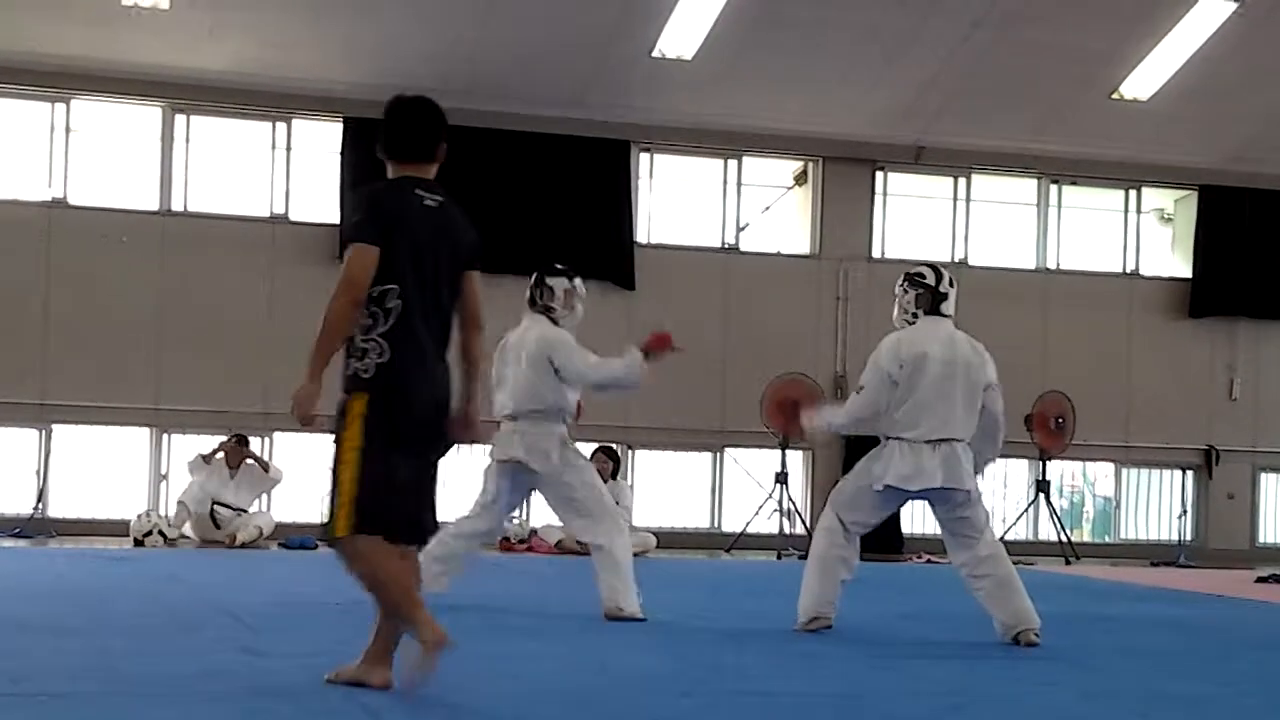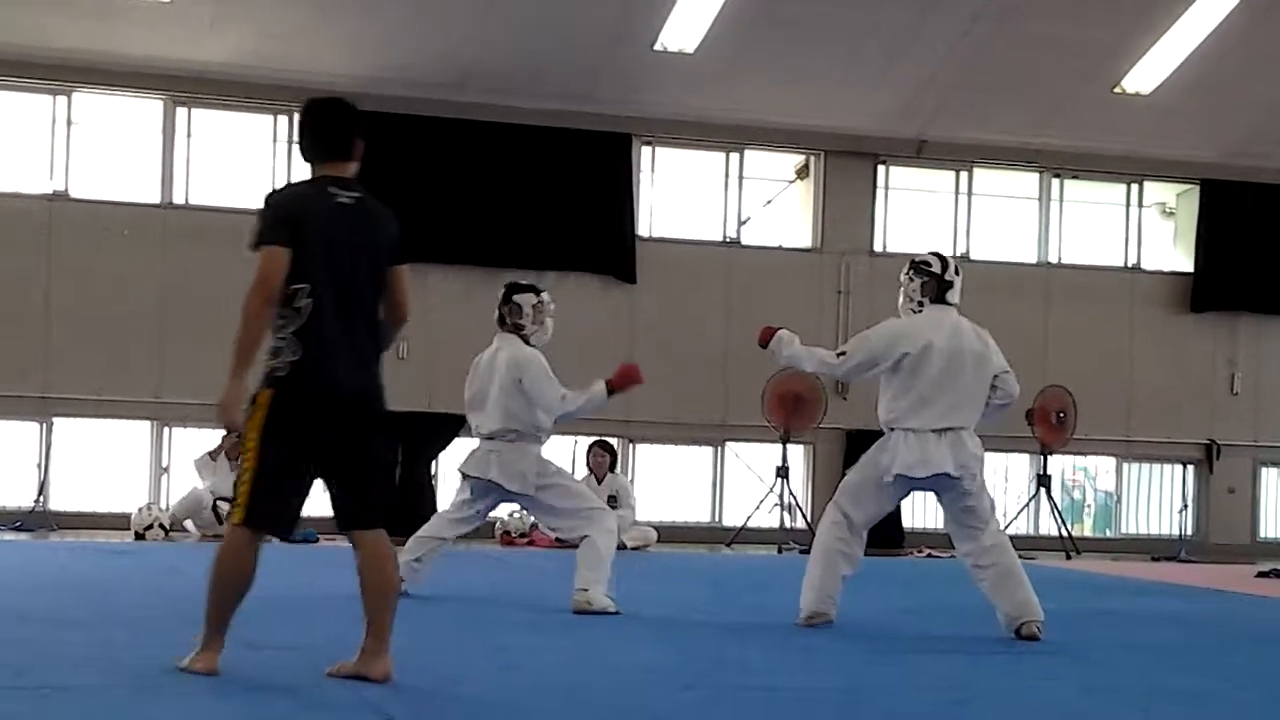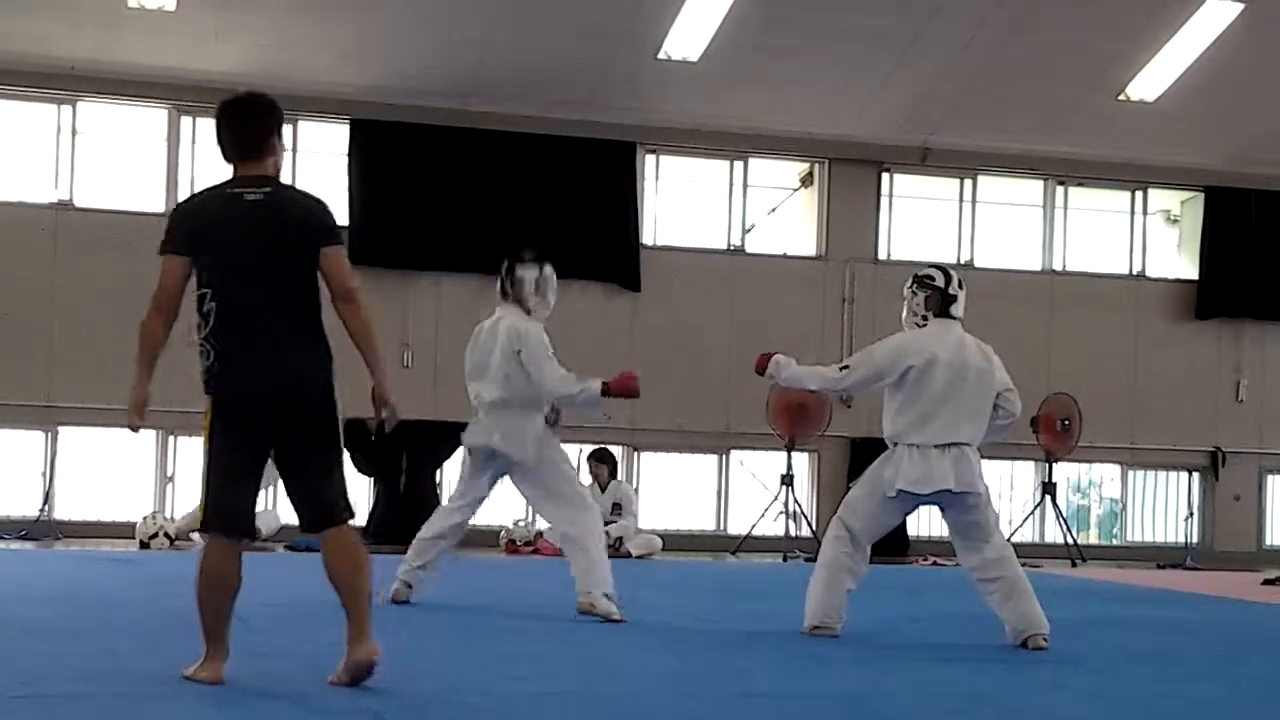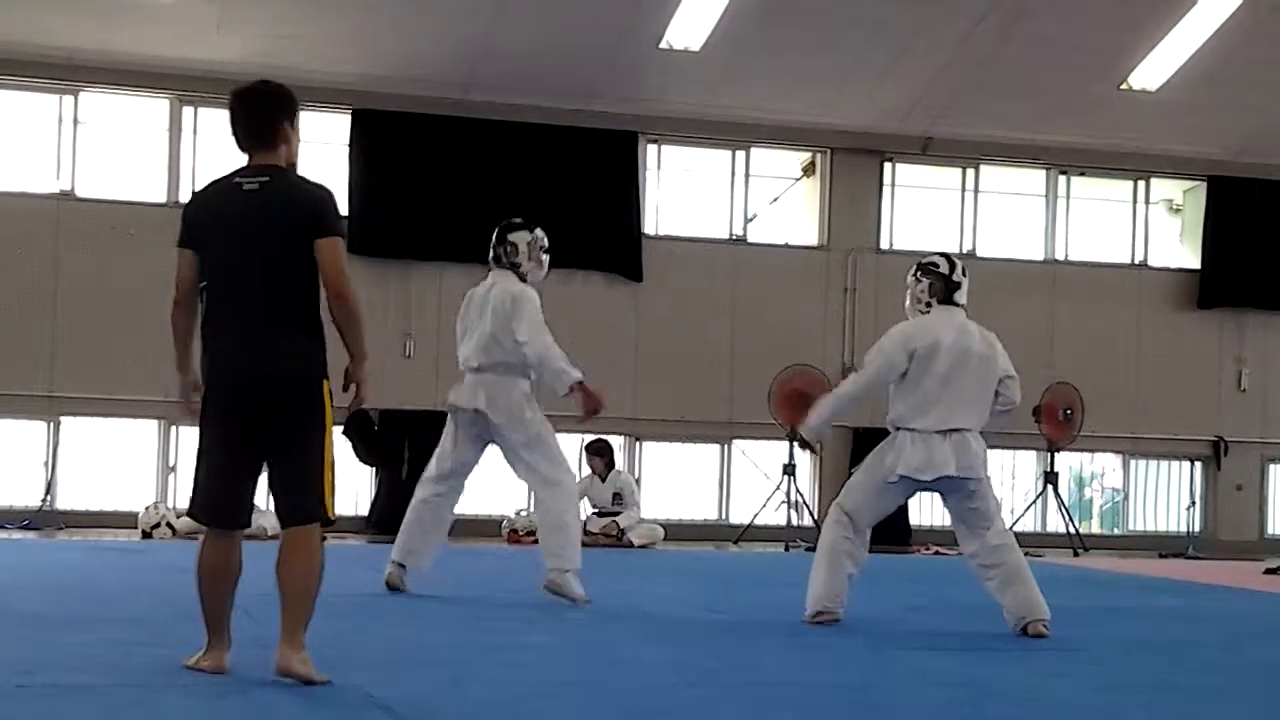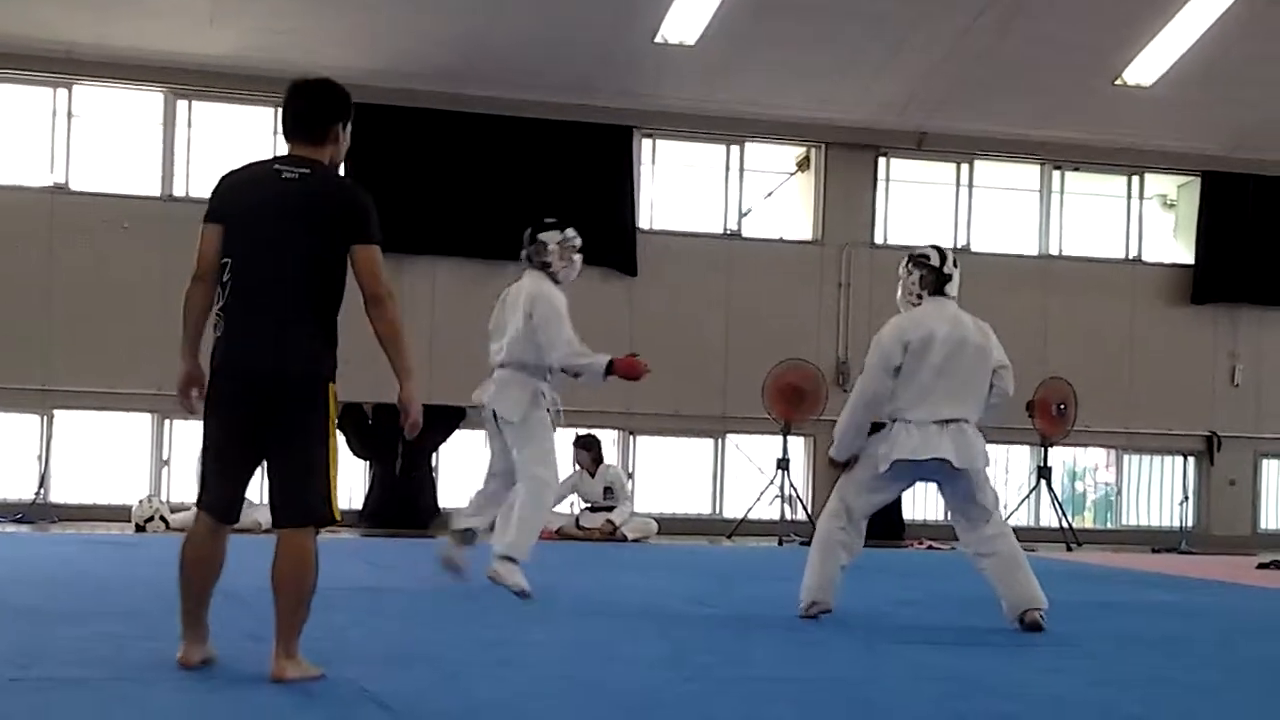
dt=0.4s
person 1, frame 1
left shoulder: (376, 203)
right shoulder: (458, 222)
left elbow: (352, 293)
right elbow: (472, 321)
left wrist: (313, 376)
right wrist: (468, 399)
left hip: (380, 388)
right hip: (431, 393)
left knee: (354, 529)
right knee: (402, 536)
left ankle: (423, 628)
right ankle: (378, 659)
person 1, frame 2
left shoulder: (287, 206)
right shoulder: (381, 218)
left elbow: (262, 296)
right elbow: (398, 312)
left wrist: (236, 381)
left hip: (296, 388)
right hip: (361, 391)
left knee: (247, 523)
right knee: (368, 524)
left ankle: (209, 648)
right ankle: (375, 651)
person 1, frame 3
left shoulder: (193, 214)
right shoulder: (309, 211)
left elbow: (163, 306)
right elbow: (347, 297)
left wrist: (143, 380)
right wrist: (377, 374)
left hip: (234, 390)
right hip: (305, 388)
left knee: (224, 531)
right knee: (331, 519)
left ankle: (214, 657)
right ankle: (361, 641)
person 1, frame 4
left shoulder: (203, 204)
right shoulder: (312, 199)
left elbow: (184, 300)
right elbow: (339, 293)
left wrist: (185, 369)
right wrist: (357, 363)
left hip: (228, 380)
right hip: (298, 379)
left knee: (222, 523)
right knee: (303, 520)
left ankle: (215, 647)
right ankle: (293, 648)
person 1, frame 5
left shoulder: (234, 186)
right shoulder: (348, 201)
left elbow: (203, 279)
right elbow: (378, 299)
left wrist: (189, 357)
right wrist: (406, 382)
left hip: (234, 370)
right hip: (303, 378)
left knee: (212, 511)
right knee: (299, 522)
left ankle: (193, 639)
right ankle: (286, 655)
person 2, frame 1
left shoulder: (898, 345)
right shoulder: (974, 351)
left elbow: (864, 409)
right elbow: (993, 417)
left wrist: (817, 419)
right wrist: (981, 456)
left hip: (898, 459)
right hip: (952, 463)
left knee: (838, 521)
right knee: (978, 544)
left ankle: (817, 612)
right ankle: (1023, 624)
person 2, frame 2
left shoulder: (902, 331)
right shoulder: (979, 339)
left elbow: (837, 363)
right elbow: (1007, 391)
left wrist: (782, 343)
left hip: (903, 449)
right hip: (957, 452)
left knee: (843, 519)
right knee: (982, 535)
left ankle: (817, 607)
right ankle: (1026, 617)
person 2, frame 3
left shoulder: (906, 347)
right shoulder: (984, 354)
left elbow: (841, 377)
right elbow: (1009, 408)
left wrist: (778, 368)
left hip: (908, 465)
right hip: (961, 467)
left knee: (847, 532)
right knee: (988, 548)
left ankle: (823, 619)
right ankle: (1031, 629)
person 2, frame 4
left shoulder: (909, 333)
right shoulder: (986, 341)
left elbow: (860, 385)
right elbow: (1009, 396)
left wrist: (813, 424)
left hip: (909, 450)
right hip: (963, 453)
left knee: (847, 519)
right knee: (989, 535)
left ankle: (824, 606)
right ankle: (1031, 616)
person 2, frame 5
left shoulder: (902, 327)
right shoulder: (980, 332)
left elbow: (869, 393)
right elbow: (1002, 388)
left wrist: (842, 448)
left hip: (904, 441)
right hip: (961, 444)
left knee: (844, 510)
right knee: (987, 527)
left ankle: (816, 597)
right ankle: (1029, 605)
person 3, frame 1
left shoulder: (510, 341)
right shoulder: (554, 339)
right elbow: (599, 375)
right wrist: (644, 353)
left hip: (510, 444)
right hip: (546, 446)
left knee: (478, 524)
right knee: (606, 522)
right ankle: (621, 600)
person 3, frame 2
left shoulder: (483, 360)
right shoulder: (527, 359)
right elbow: (561, 406)
right wrist: (611, 386)
left hip: (485, 459)
right hip: (521, 463)
left knee: (450, 522)
right knee: (598, 519)
left ankle: (399, 576)
right ankle: (590, 593)
person 3, frame 3
left shoulder: (483, 331)
right shoulder: (528, 329)
right elbow: (556, 384)
right wrist: (608, 389)
left hip: (484, 431)
right hip: (523, 434)
left knee: (455, 510)
right knee: (577, 512)
left ankle: (406, 582)
right ankle: (595, 595)
person 3, frame 4
left shoulder: (474, 296)
right shoulder: (520, 295)
right elbow: (538, 346)
right wrist: (577, 385)
left hip: (471, 396)
right hip: (508, 399)
left knee: (439, 482)
right knee: (556, 482)
left ankle: (399, 566)
right ankle: (562, 572)
person 3, frame 5
left shoulder: (516, 292)
right shoulder: (546, 295)
right elbow: (563, 352)
left wrist: (563, 366)
right wrist: (613, 366)
left hip: (504, 391)
right hip: (523, 397)
left knee: (503, 478)
right knee: (542, 483)
left ankle: (461, 536)
right ankle: (507, 561)
